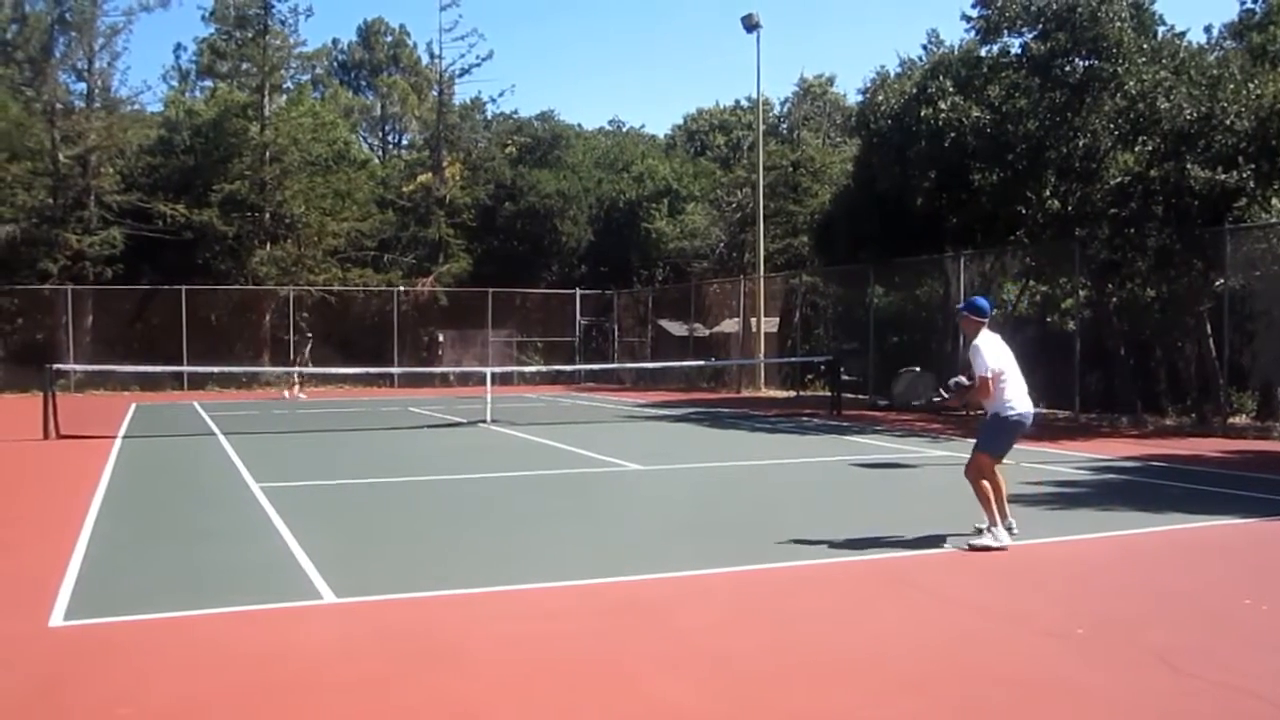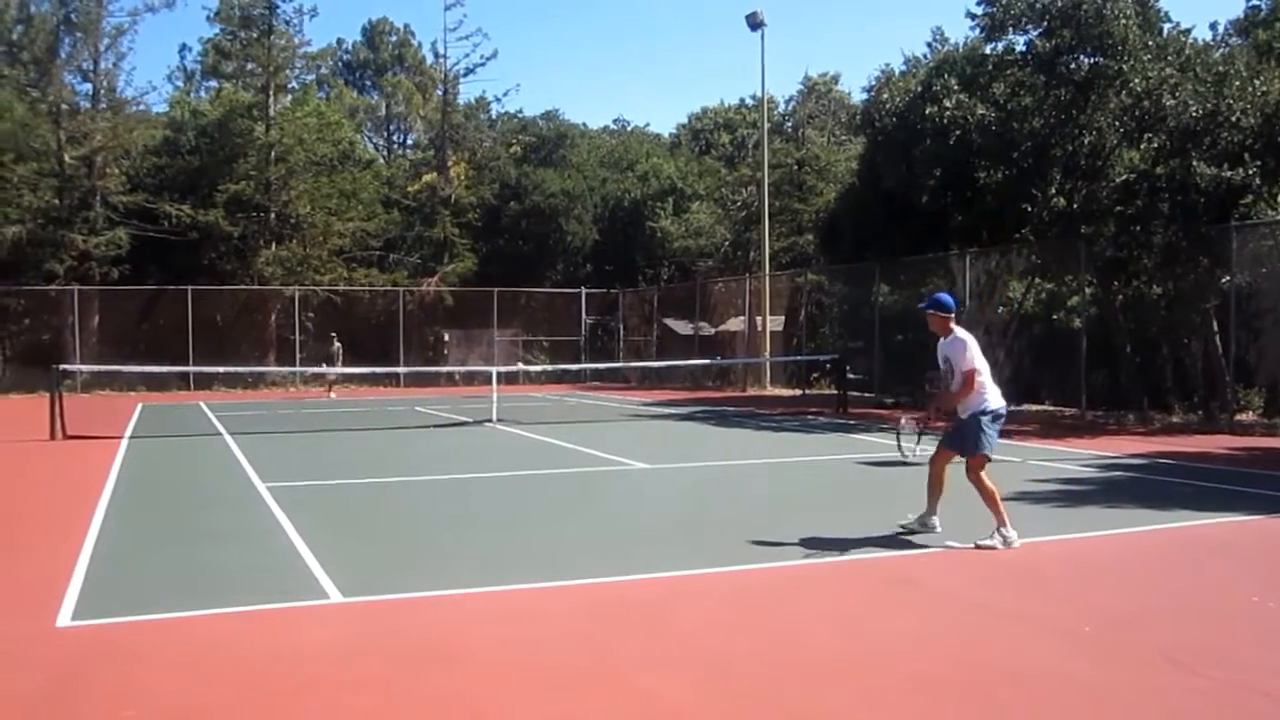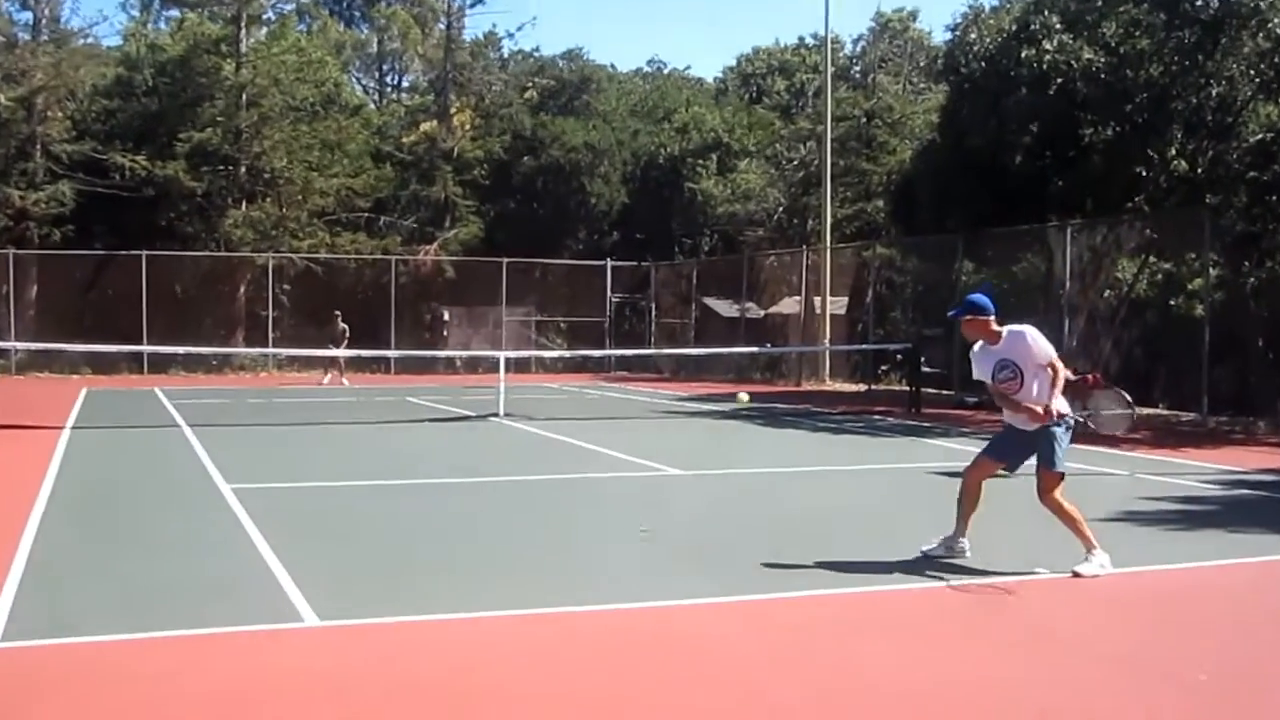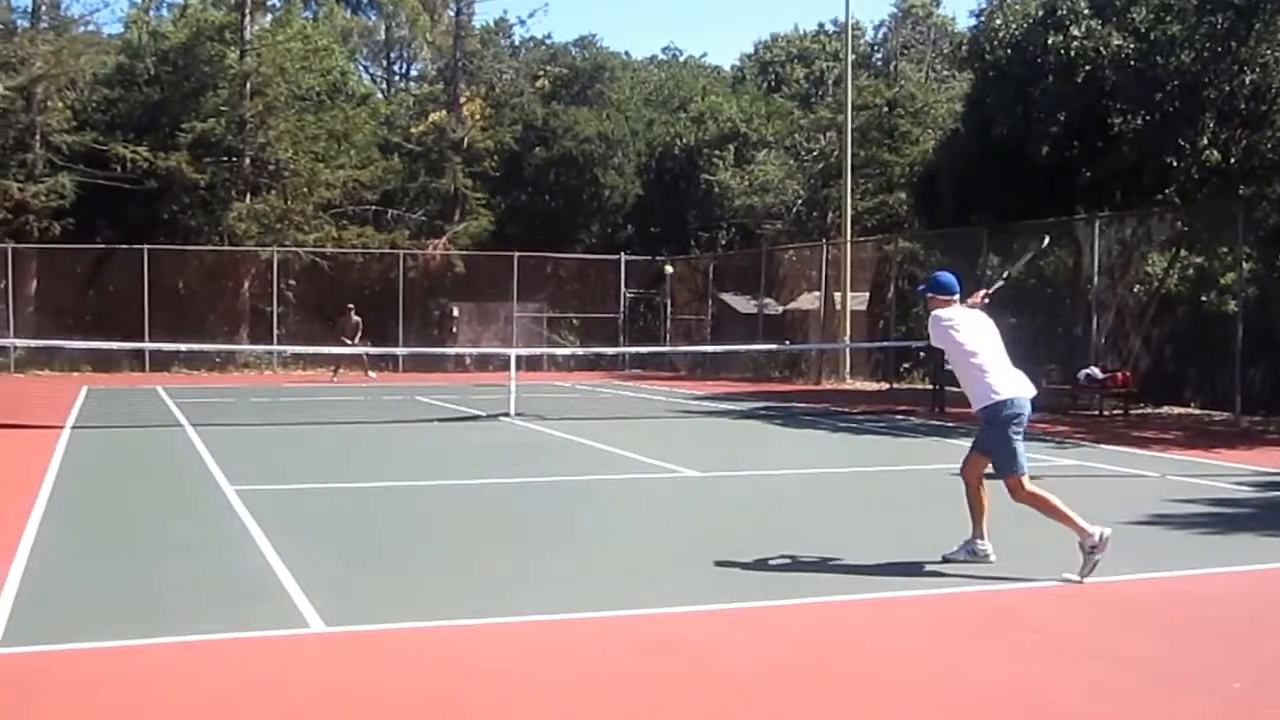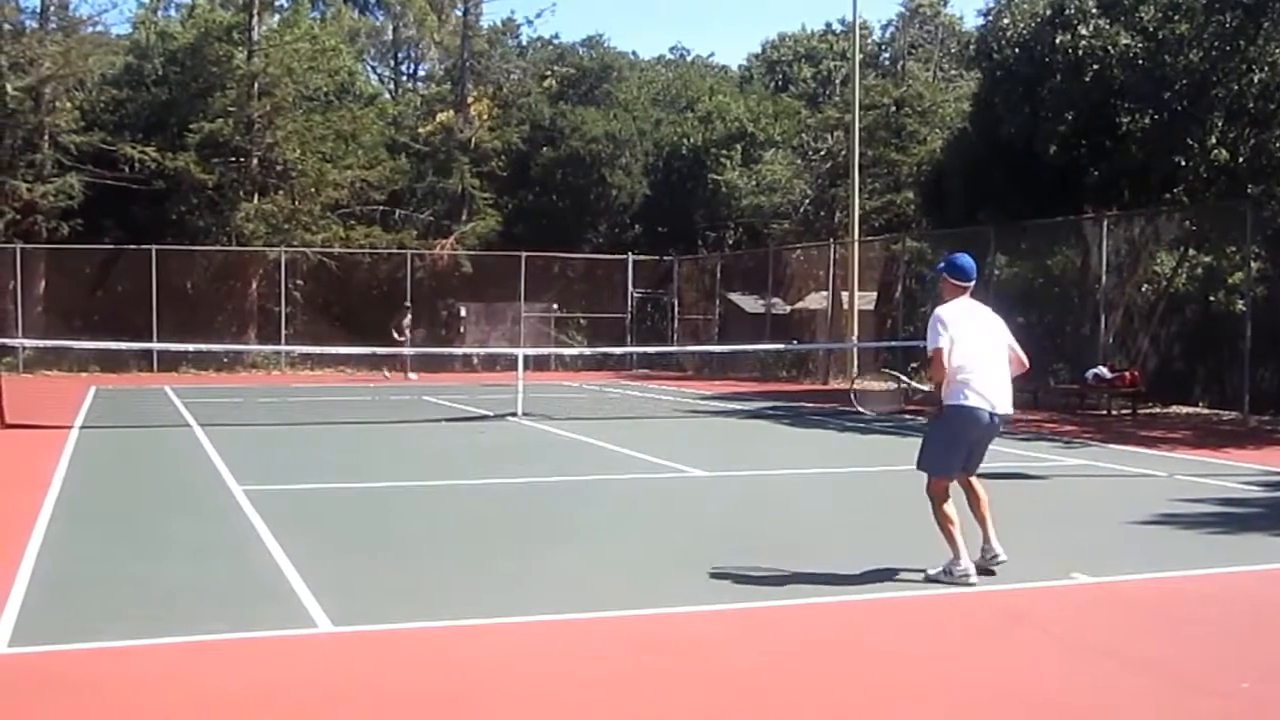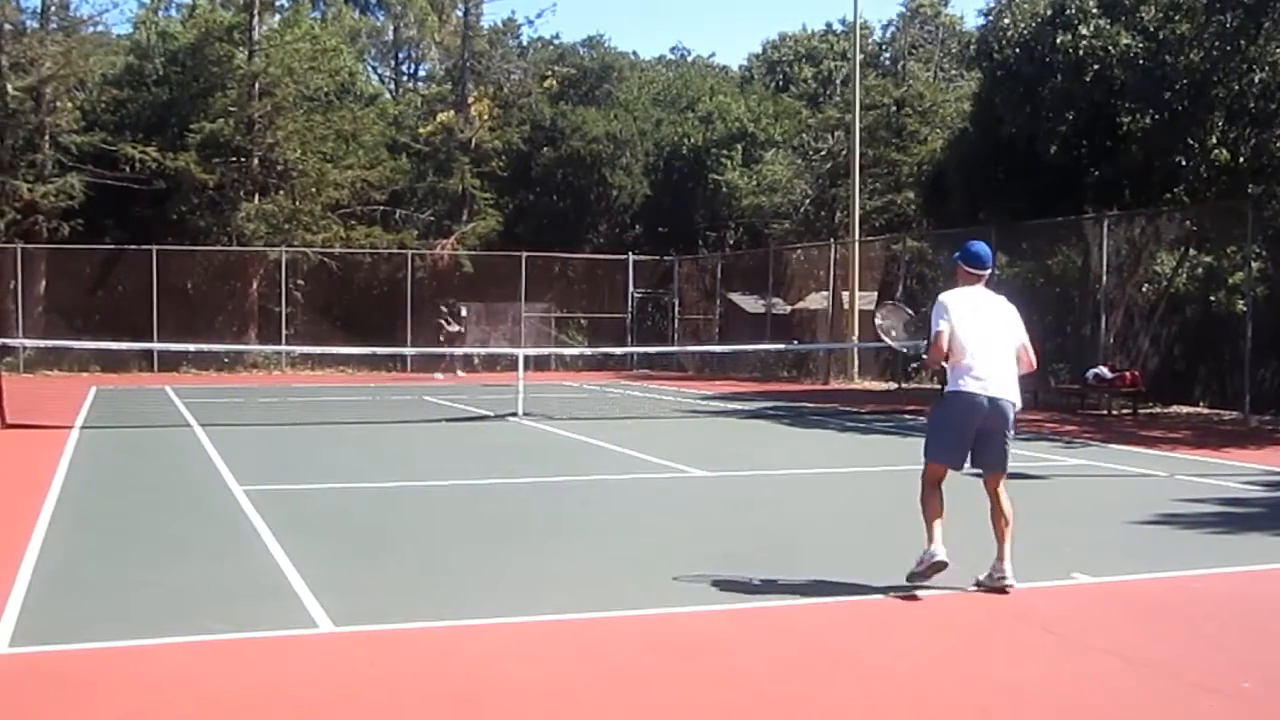
dt=0.5s
person 1, frame 1
left shoulder: (980, 346)
right shoulder: (995, 340)
left elbow: (985, 391)
left wrist: (962, 398)
right wrist: (970, 393)
left hip: (1009, 414)
right hip: (1020, 411)
left knee: (974, 470)
right knee: (986, 465)
left ankle: (997, 531)
right ankle: (1004, 521)
person 1, frame 2
left shoulder: (963, 341)
right shoulder: (942, 343)
left elbow: (970, 383)
right elbow: (948, 383)
left wrist: (943, 406)
right wrist: (938, 407)
left hip: (986, 410)
right hip: (966, 413)
left knee: (975, 472)
right knee: (937, 462)
left ankle: (1006, 532)
right ankle: (930, 518)
person 1, frame 3
left shoulder: (1024, 335)
right shoulder: (978, 354)
left elbow: (1058, 369)
right elbow: (998, 395)
left wrist: (1052, 402)
right wrist: (1026, 410)
left hip: (1052, 421)
right hip: (1017, 425)
left knee: (1049, 495)
right knee: (972, 475)
left ankle: (1097, 555)
right ankle: (958, 540)
person 1, frame 4
left shoulder: (939, 319)
right shoulder: (980, 317)
left hip: (1000, 406)
right hip: (1018, 399)
left knee: (1018, 487)
right knee: (970, 472)
left ankle: (1089, 534)
right ankle: (978, 543)
person 1, frame 5
left shoulder: (943, 313)
right shoulder: (991, 316)
left elbow: (938, 368)
right elbow: (1022, 364)
left wrist: (939, 382)
left hip: (962, 408)
right hip: (997, 409)
left knee: (937, 489)
right knee: (965, 475)
left ankle: (961, 564)
right ankle: (990, 547)
person 1, frame 6
left shoulder: (949, 299)
right shoulder: (1006, 307)
left elbow: (937, 350)
right elbow: (1029, 362)
left wrist: (943, 358)
left hip: (962, 396)
right hip: (1004, 401)
left knee: (933, 477)
right knee: (996, 485)
left ankle: (934, 549)
right ankle: (1003, 568)
